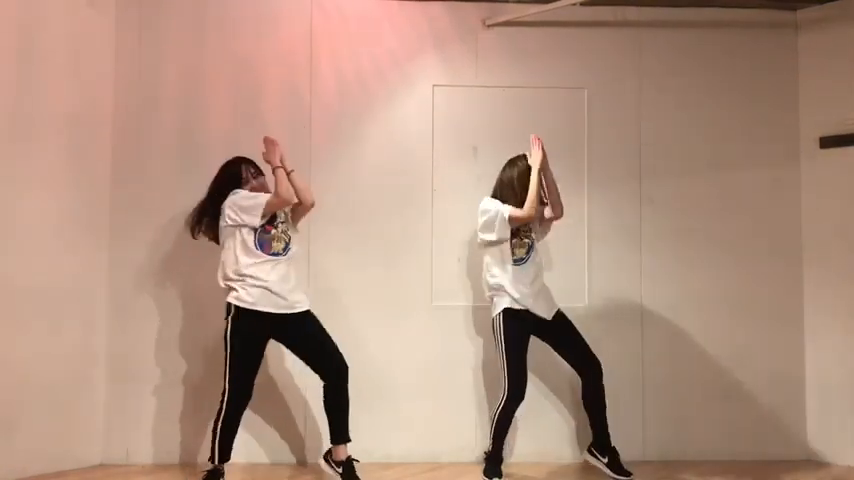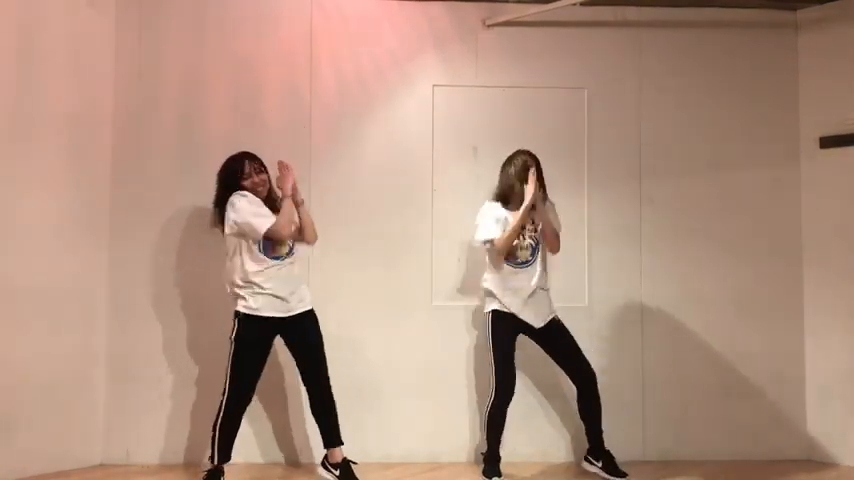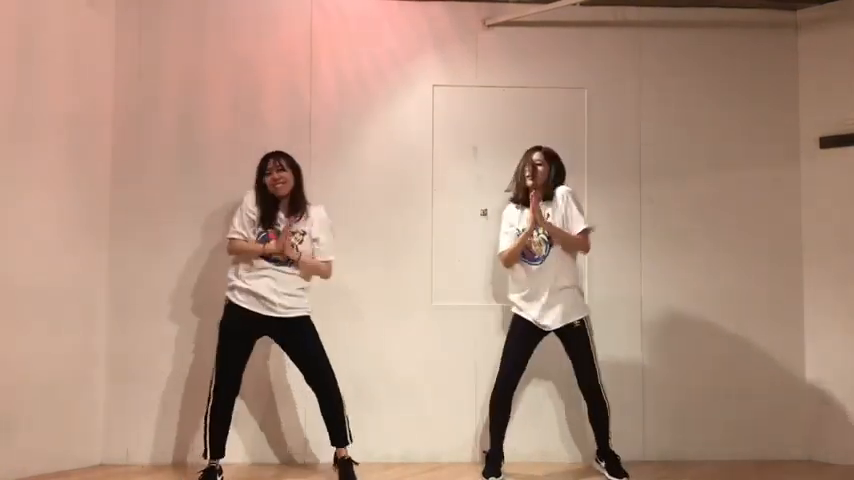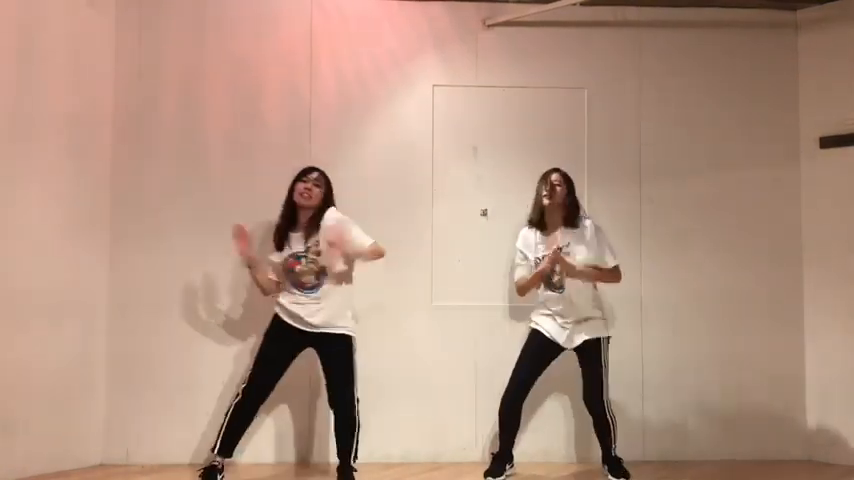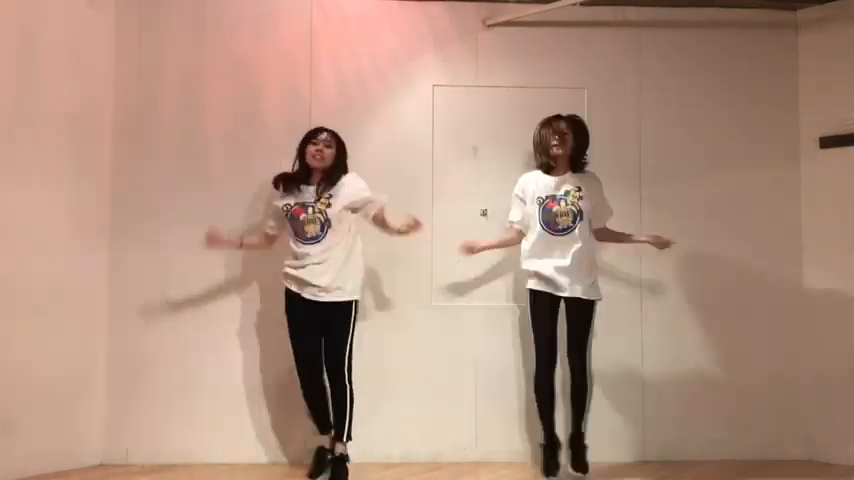
dt=0.3s
person 1, frame 1
left shoulder: (531, 221)
right shoulder: (490, 209)
left elbow: (556, 211)
right elbow: (529, 212)
left wrist: (543, 164)
right wrist: (534, 166)
left hip: (542, 304)
right hip: (510, 308)
left knee: (592, 368)
right knee: (515, 389)
left ankle: (601, 447)
person 1, frame 2
left shoulder: (546, 209)
right shoulder: (492, 210)
left elbow: (553, 247)
right elbow: (501, 248)
left wrist: (538, 205)
right wrist: (525, 205)
left hip: (540, 308)
right hip: (503, 308)
left knee: (585, 377)
right knee: (503, 388)
person 1, frame 3
left shoulder: (563, 197)
right shoulder: (512, 212)
left elbow: (583, 245)
right elbow: (506, 260)
left wrist: (544, 222)
right wrist: (529, 226)
left hip: (567, 308)
right hip: (526, 310)
left knee: (591, 386)
right knee: (503, 385)
person 1, frame 4
left shoulder: (587, 229)
right shoulder: (528, 236)
left elbow: (615, 274)
right elbow: (520, 287)
left wrist: (574, 270)
right wrist: (543, 269)
left hip: (589, 325)
right hip: (546, 326)
left knee: (596, 401)
right knee: (514, 393)
person 1, frame 5
left shoulder: (589, 182)
right shoulder: (528, 182)
left elbow: (600, 231)
right elbow: (518, 233)
left wrist: (640, 238)
right wrist: (484, 245)
left hip: (582, 283)
right hip: (542, 281)
left knee: (579, 364)
right knee: (545, 364)
left ankle: (577, 440)
right ankle: (550, 442)
person 2, frame 1
left shoulder: (279, 215)
right shoulder: (234, 204)
left elbow: (307, 201)
right elbow: (285, 197)
left wrist: (282, 163)
right wrist: (276, 163)
left hip: (292, 307)
right hip: (248, 309)
left knee: (337, 370)
right knee: (237, 392)
person 2, frame 2
left shoulder: (277, 206)
right shoulder: (240, 203)
left elbow: (310, 236)
right elbow: (277, 233)
left wrist: (296, 196)
right wrist: (288, 194)
left hip: (297, 307)
right hip: (255, 311)
left knee: (318, 380)
right knee: (238, 391)
person 2, frame 3
left shoulder: (315, 215)
right shoulder: (252, 204)
left elbow: (325, 270)
right elbow: (235, 248)
left wrist: (295, 254)
right wrist: (274, 246)
left hip: (291, 311)
right hip: (244, 307)
left knee: (324, 381)
right knee: (224, 386)
person 2, frame 4
left shoulder: (332, 220)
right shoulder: (284, 236)
left elbow: (377, 250)
right elbow: (269, 287)
left wrist: (348, 252)
right wrist: (249, 262)
left hip: (334, 327)
right hip: (289, 322)
left knee: (343, 399)
right knee: (253, 390)
person 2, frame 5
left shoulder: (348, 185)
right shoulder: (287, 188)
left elbow: (379, 217)
right elbow: (269, 238)
left wrist: (400, 228)
right wrist: (233, 242)
left hip: (339, 293)
right hip: (299, 291)
left knee: (338, 371)
right knee: (307, 370)
right ankle: (325, 440)
